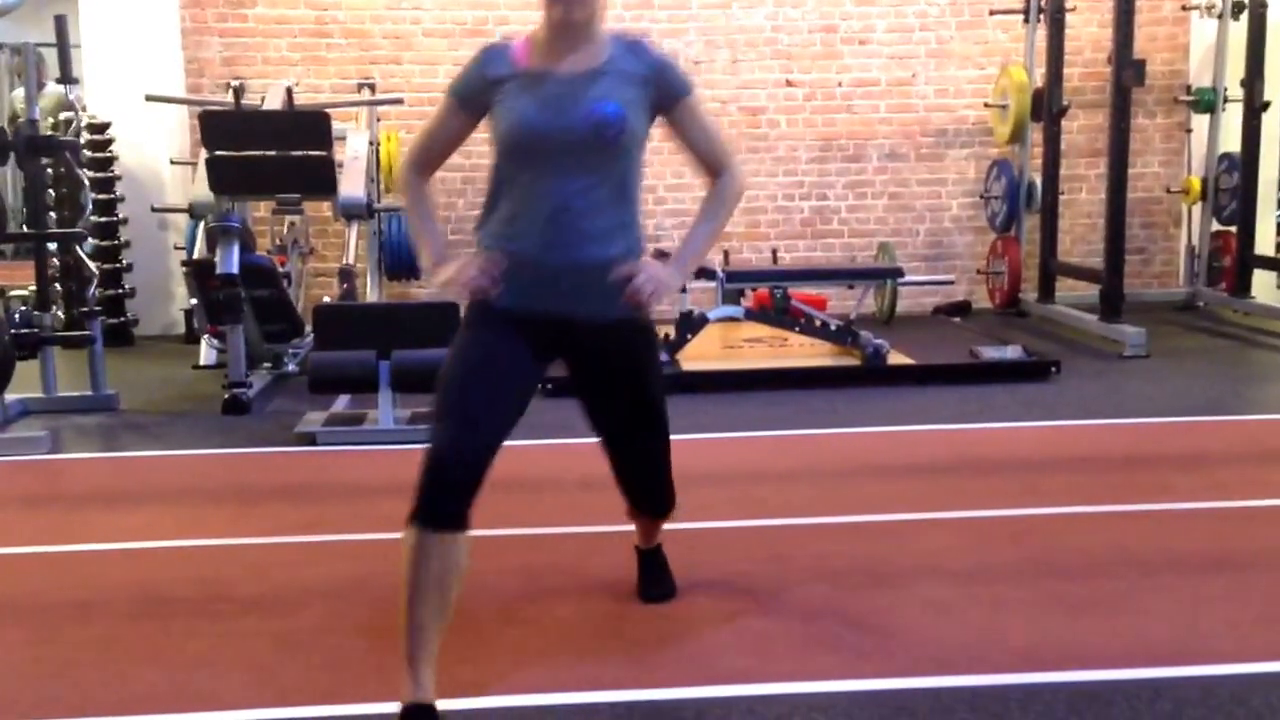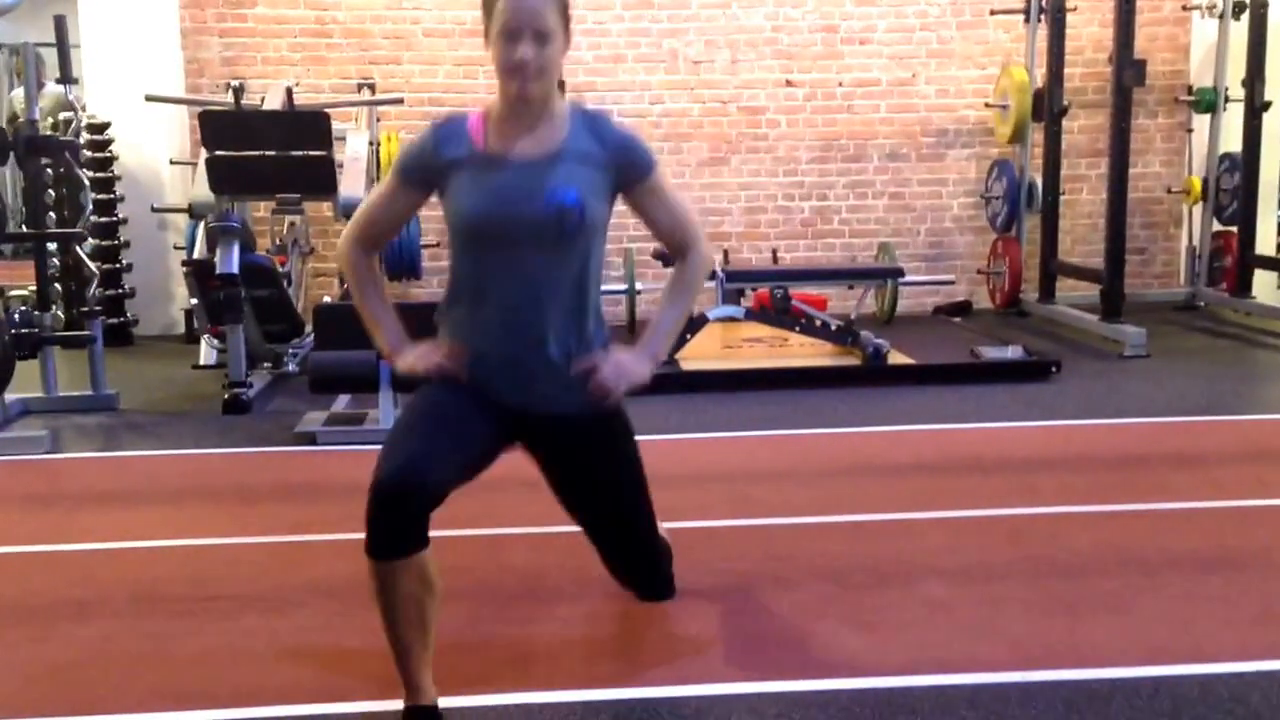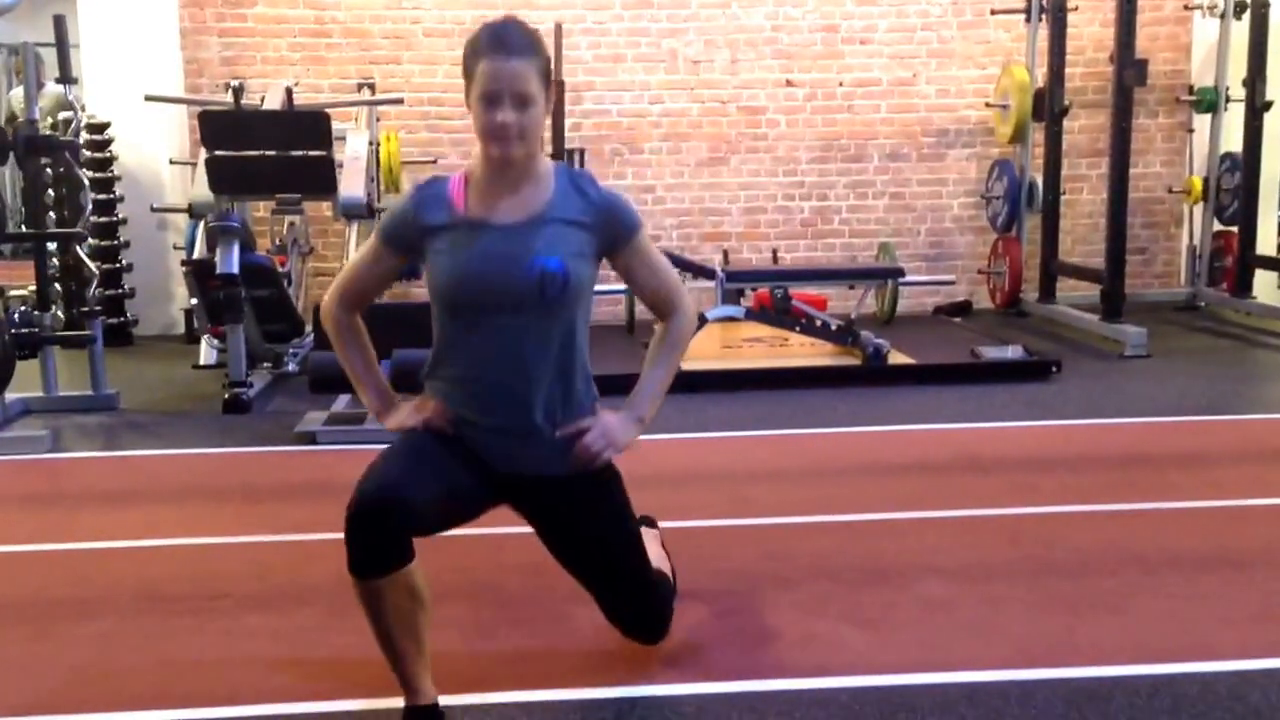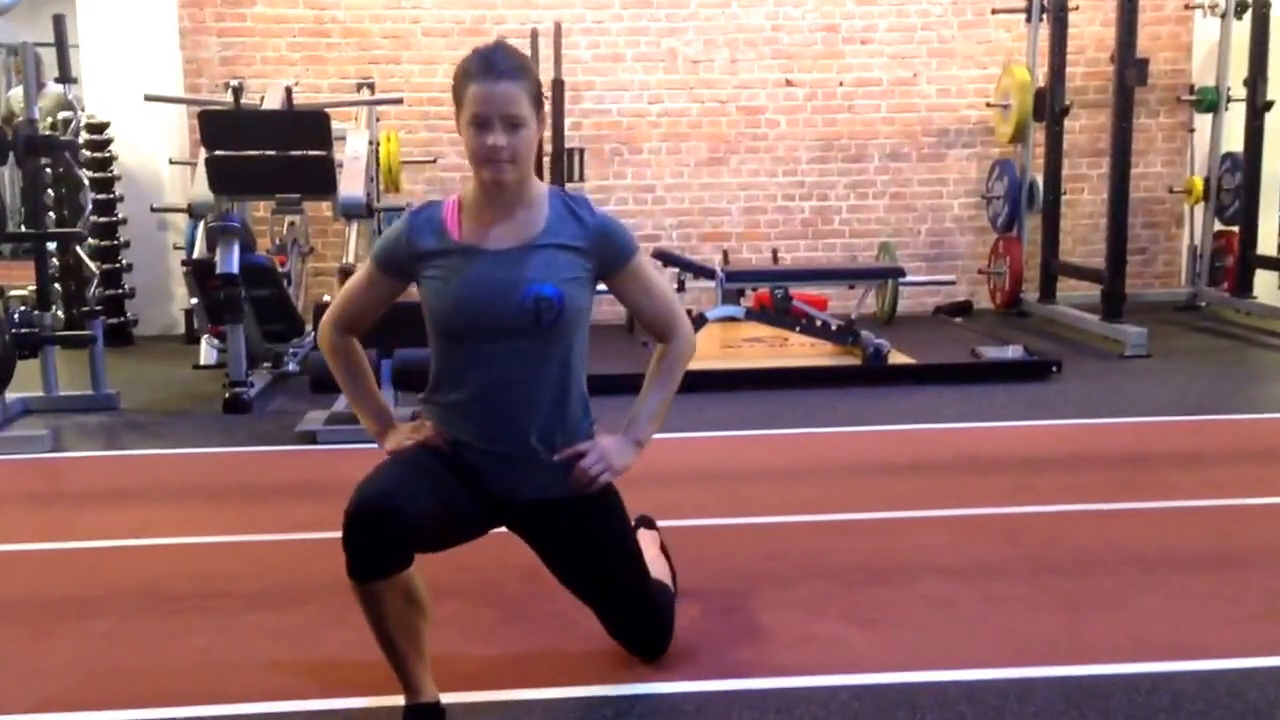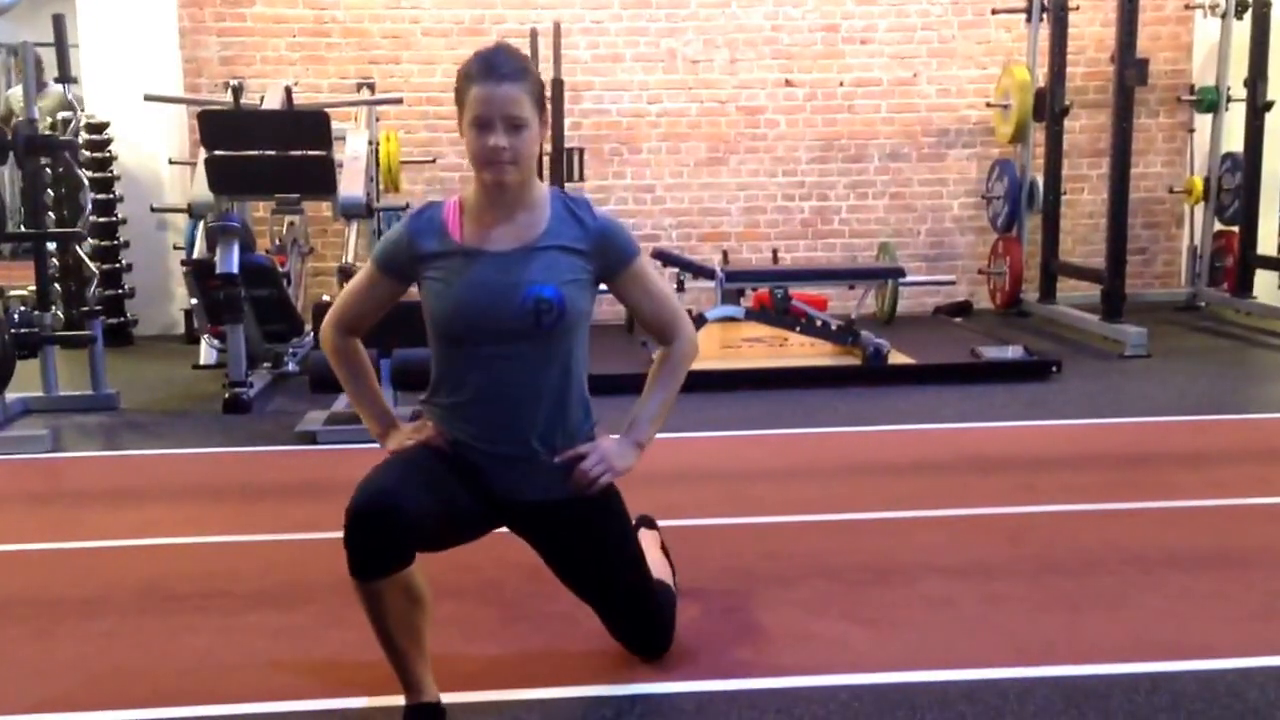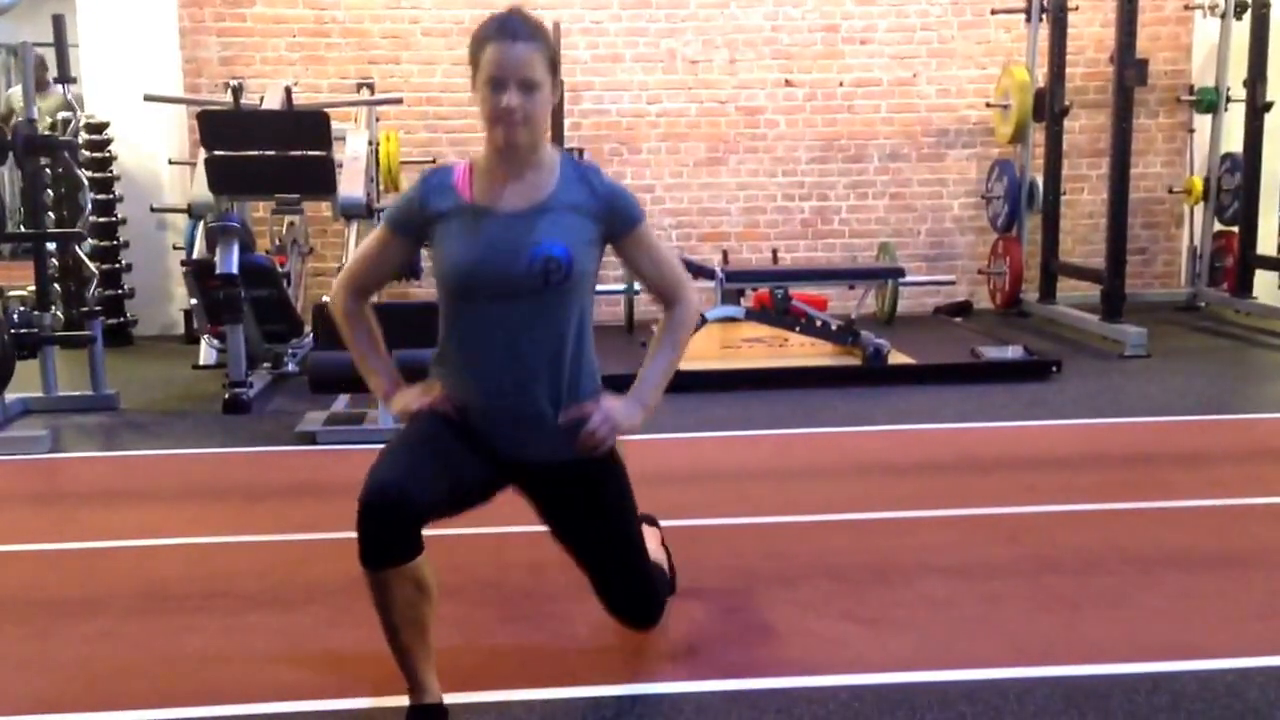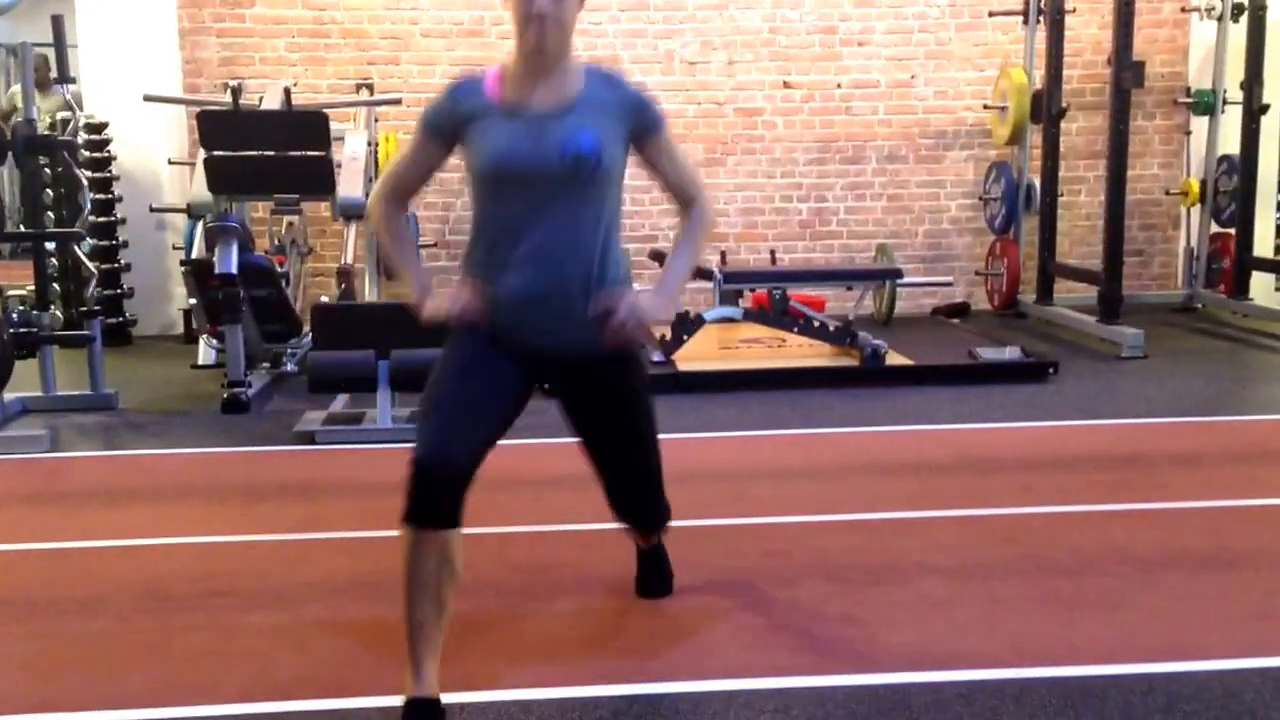
dt=0.2s
person 1, frame 1
left shoulder: (641, 66)
right shoulder: (495, 66)
left elbow: (725, 174)
right elbow: (416, 168)
left wrist: (680, 265)
right wrist: (442, 259)
left hip: (608, 308)
right hip: (507, 309)
left knee: (649, 480)
right knee: (448, 471)
left ankle: (648, 550)
person 1, frame 2
left shoulder: (606, 143)
right shoulder: (447, 144)
left elbow: (692, 252)
right elbow: (358, 246)
left wrist: (647, 353)
right wrist: (399, 346)
left hip: (572, 392)
right hip: (470, 382)
left knee: (640, 565)
right knee: (395, 495)
left ankle: (648, 560)
person 1, frame 3
left shoulder: (592, 205)
right shoulder: (428, 208)
left elbow: (677, 313)
right elbow: (340, 307)
left wrist: (633, 416)
right wrist: (385, 405)
left hip: (560, 451)
right hip: (457, 438)
left knee: (646, 620)
right knee: (374, 514)
left ankle: (645, 541)
person 1, frame 4
left shoulder: (587, 229)
right shoulder: (422, 233)
left elbow: (676, 334)
right elbow: (337, 331)
left wrist: (631, 439)
right wrist: (385, 427)
left hip: (559, 472)
right hip: (456, 459)
left knee: (649, 637)
right knee: (370, 520)
left ankle: (644, 541)
person 1, frame 5
left shoulder: (589, 231)
right shoulder: (422, 235)
left elbow: (679, 337)
right elbow: (338, 332)
left wrist: (633, 442)
right wrist: (387, 427)
left hip: (561, 476)
right hip: (457, 461)
left knee: (650, 638)
right knee: (372, 518)
left ankle: (644, 540)
person 1, frame 6
left shoulder: (595, 194)
right shoulder: (434, 197)
left elbow: (681, 301)
right elbow: (349, 295)
left wrist: (637, 402)
right wrist: (393, 390)
left hip: (566, 439)
right hip: (464, 425)
left knee: (641, 608)
right knee: (384, 507)
left ankle: (647, 537)
person 1, frame 7
left shoulder: (615, 98)
right shoulder: (469, 99)
left elbow: (695, 203)
right elbow: (387, 200)
left wrist: (663, 295)
right wrist: (425, 290)
left hip: (597, 341)
right hip: (492, 337)
left knee: (641, 503)
right knee: (435, 471)
left ankle: (648, 544)
